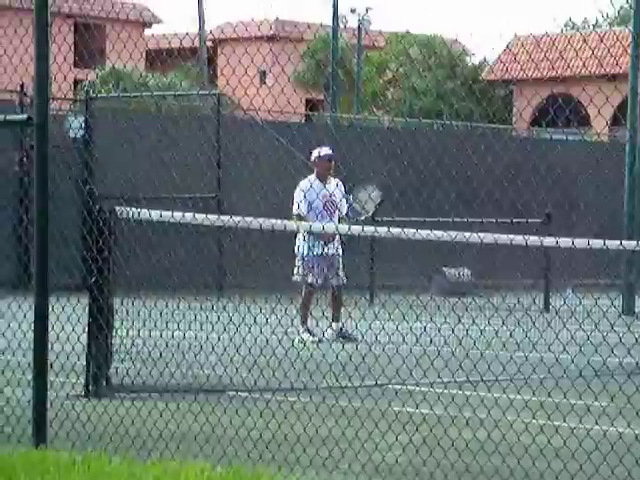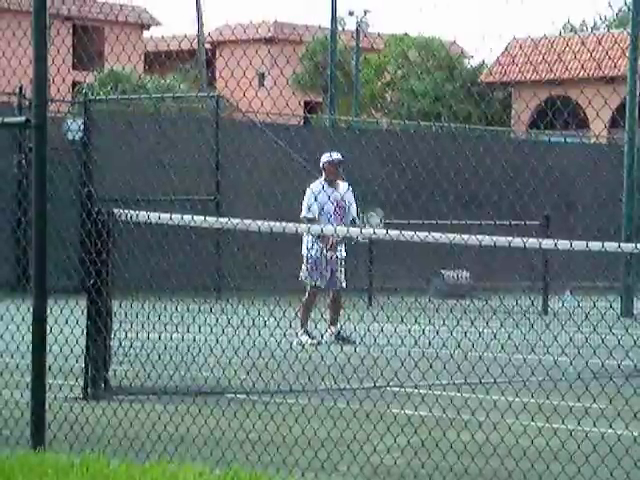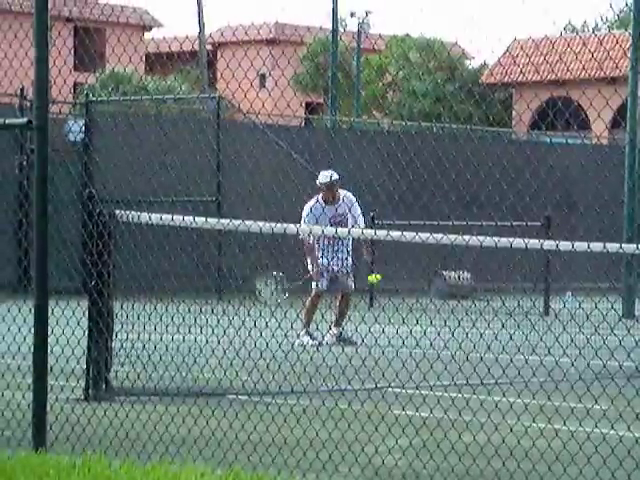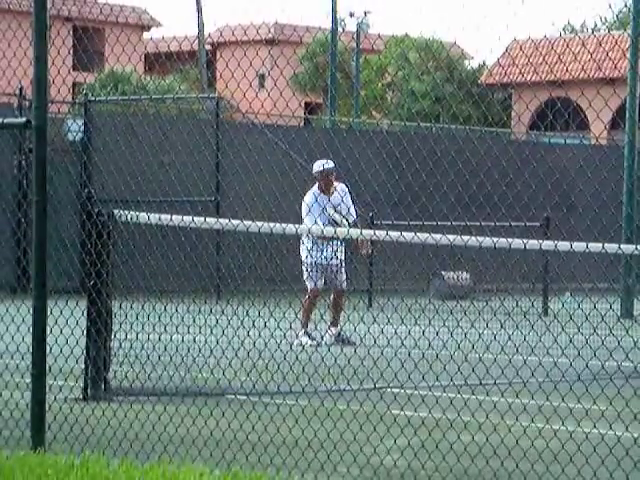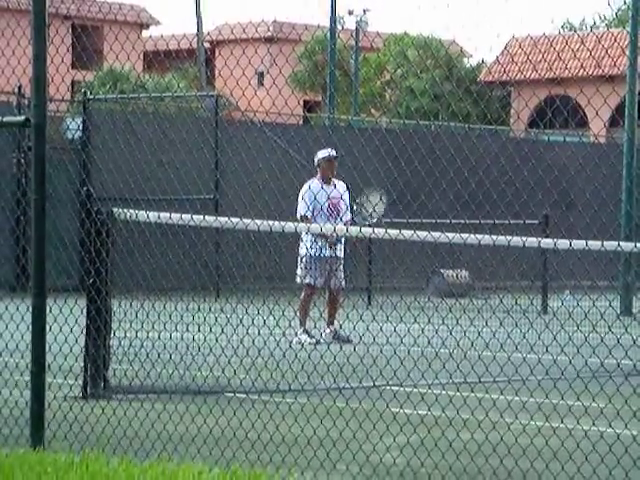
dt=0.4s
person 1, frame 1
left shoulder: (337, 185)
right shoulder: (305, 187)
right elbow: (299, 217)
left wrist: (336, 232)
right wrist: (319, 234)
left hip: (333, 246)
right hip: (311, 247)
left knee: (337, 287)
right knee: (309, 288)
left ankle: (336, 327)
right ankle: (303, 328)
person 1, frame 2
left shoulder: (346, 188)
right shoulder: (314, 190)
left elbow: (352, 217)
right elbow: (309, 219)
right wrist: (325, 239)
left hip: (338, 249)
right hip: (316, 249)
left knee: (337, 290)
right knee: (313, 290)
left ankle: (333, 330)
right ankle: (303, 330)
person 1, frame 3
left shoulder: (349, 199)
right shoulder: (312, 208)
left elbow: (358, 226)
right elbow: (308, 240)
left wrist: (365, 246)
right wrist: (314, 265)
left hip: (343, 254)
right hip: (321, 255)
left knee: (346, 292)
right knee: (318, 291)
left ankle: (335, 331)
right ankle: (304, 332)
person 1, frame 4
left shoulder: (342, 190)
right shoulder: (311, 199)
left elbow: (351, 219)
left wrist: (360, 239)
right wrist: (336, 235)
left hip: (336, 252)
right hip: (315, 252)
left knee: (339, 290)
right knee: (314, 291)
left ankle: (333, 331)
right ankle: (303, 332)
person 1, frame 5
left shoulder: (342, 187)
right shoulder: (310, 188)
left elbow: (346, 218)
right elbow: (304, 219)
right wrist: (325, 235)
left hip: (335, 249)
right hip: (314, 248)
left knee: (336, 289)
right knee: (310, 288)
left ankle: (330, 329)
right ankle: (301, 330)
